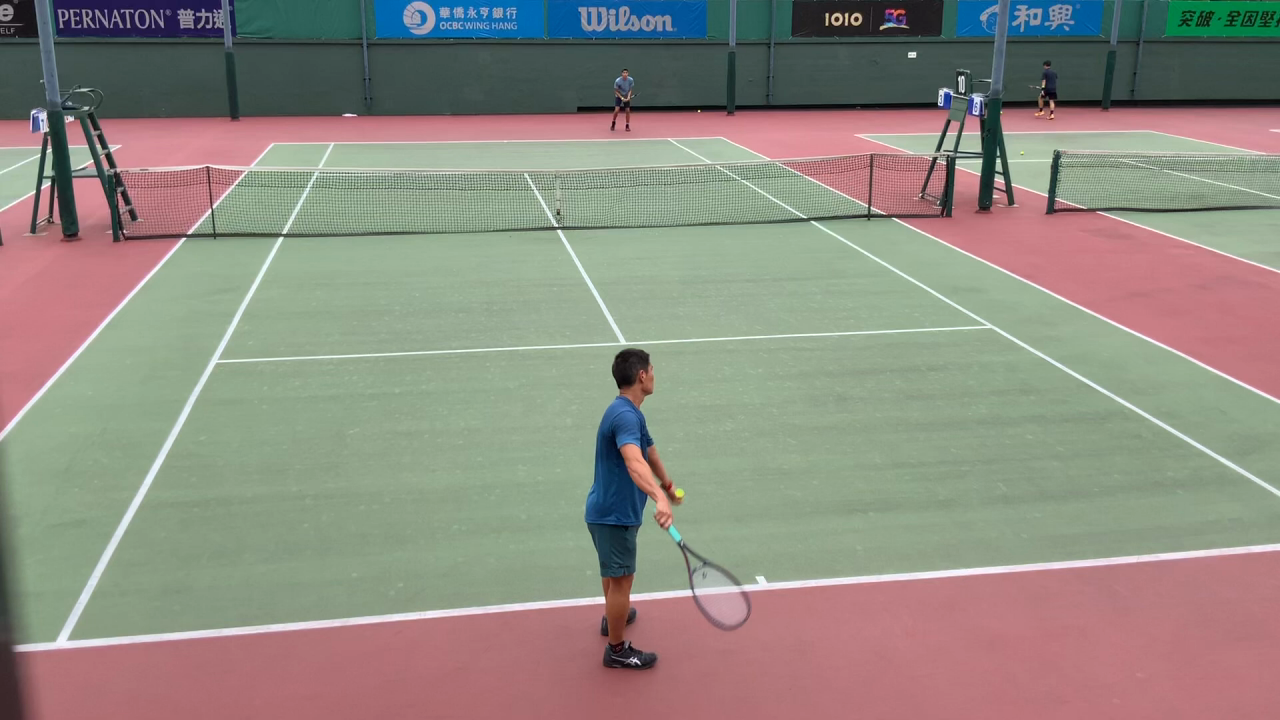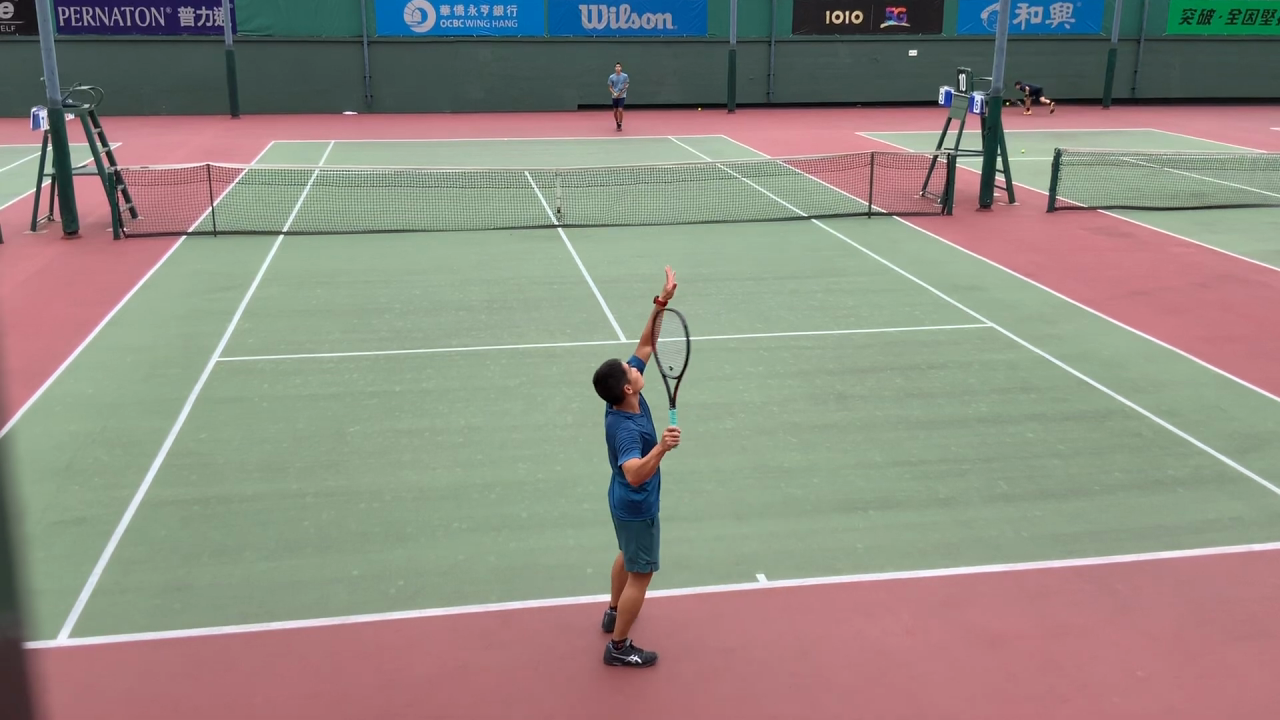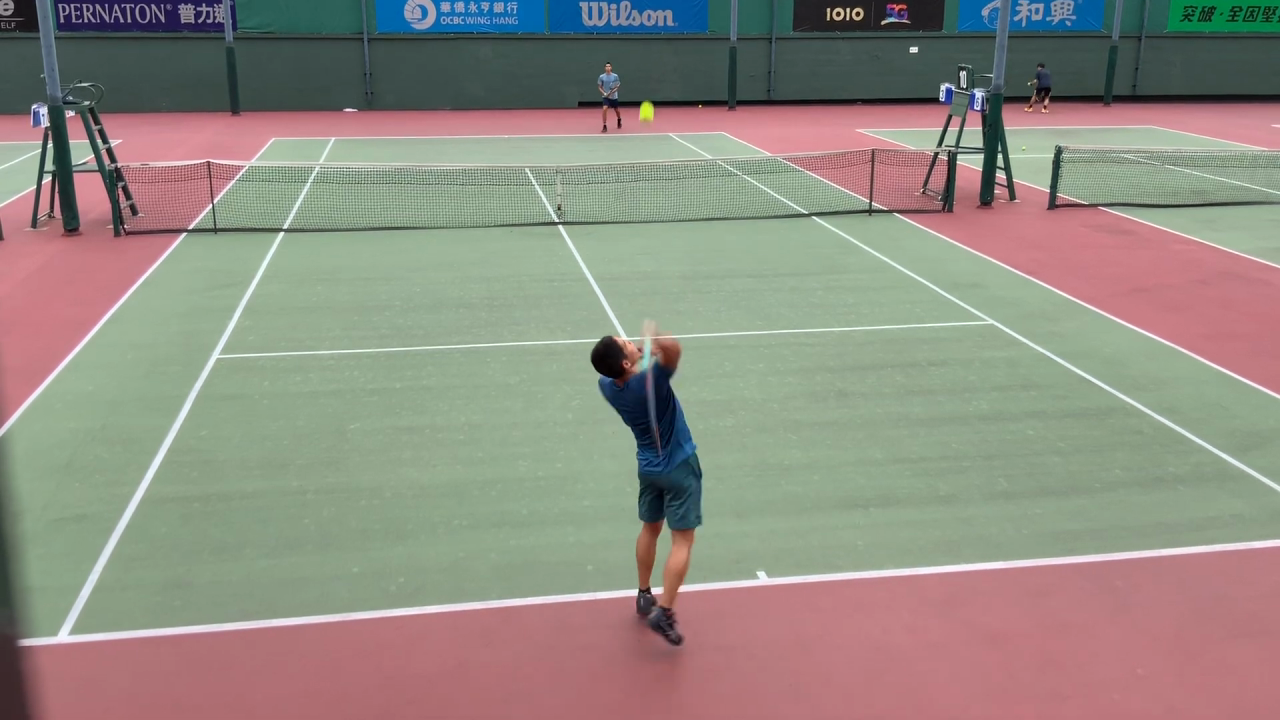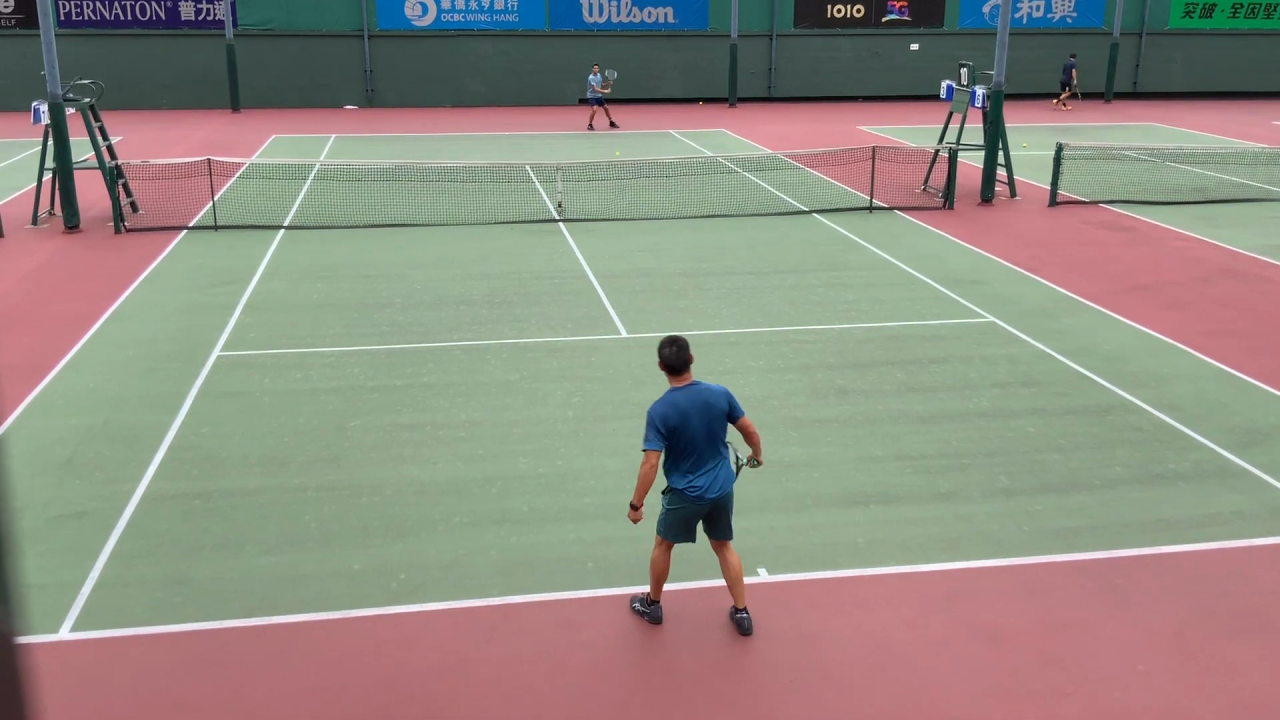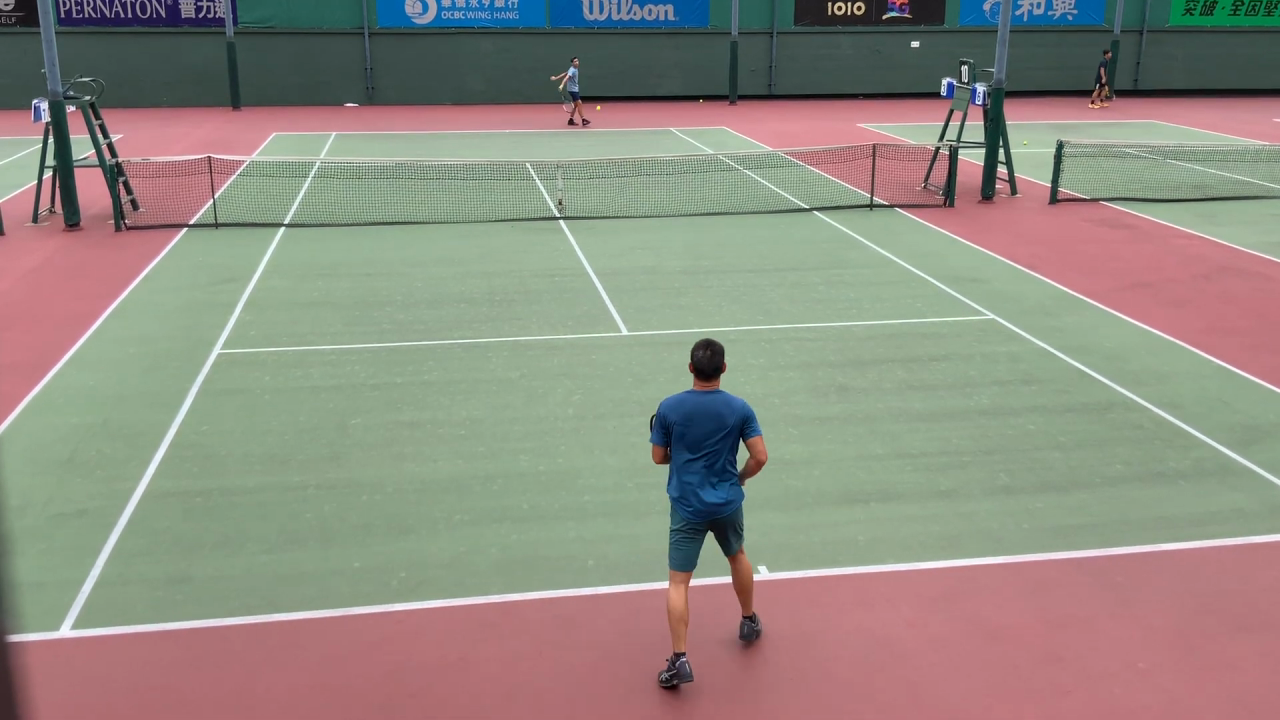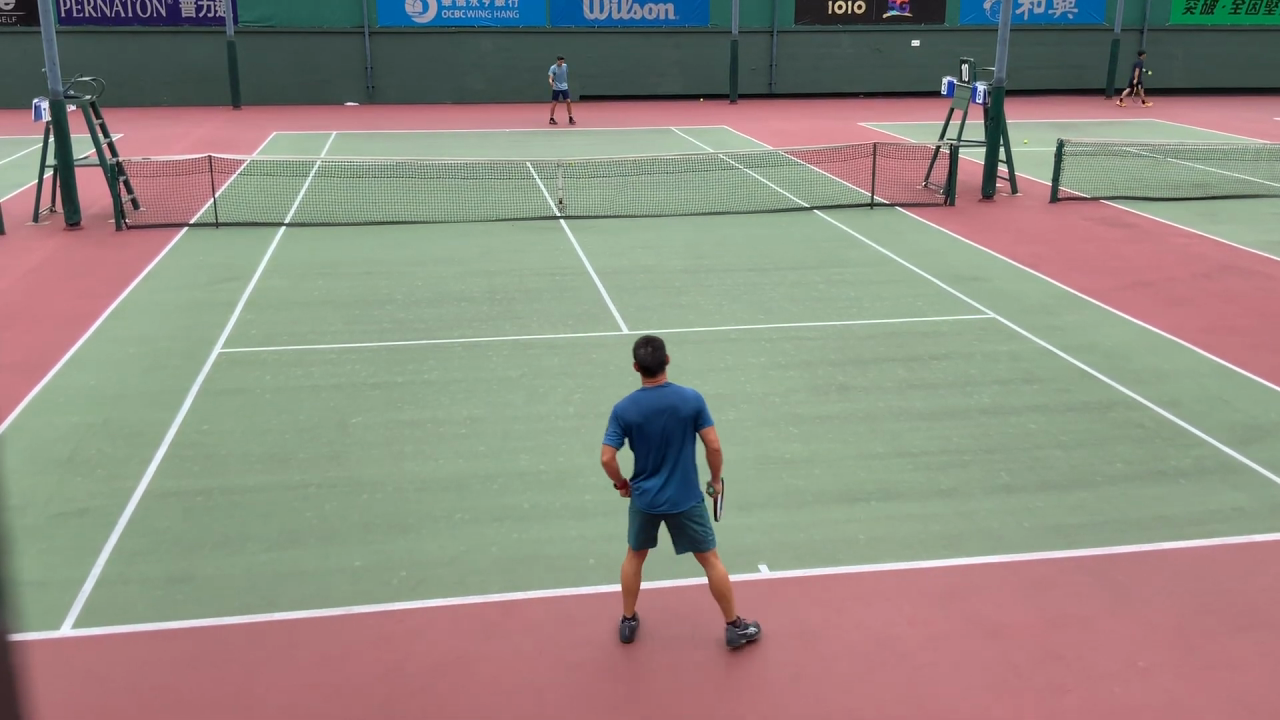
dt=0.7s
person 1, frame 1
left shoulder: (632, 411)
right shoulder: (623, 416)
left elbow: (650, 452)
right elbow: (634, 460)
left wrist: (668, 484)
right wrist: (658, 497)
left hip: (617, 509)
right hip: (611, 514)
left knee: (613, 572)
right knee: (621, 579)
left ankle: (612, 617)
right ankle: (616, 650)
person 1, frame 2
left shoulder: (625, 394)
right shoulder: (624, 428)
left elbow: (645, 344)
right elbow: (635, 475)
left wrist: (662, 302)
right wrist: (660, 448)
left hip: (628, 502)
right hip: (637, 507)
left knee: (627, 557)
right knee: (640, 575)
left ankle: (614, 611)
right ankle: (618, 646)
person 1, frame 3
left shoulder: (608, 386)
right shoulder: (647, 384)
right elbow: (673, 352)
left wrist: (624, 347)
right wrist: (662, 345)
left hip: (649, 468)
right hip: (679, 468)
left knee: (650, 527)
right knee: (682, 541)
left ankle: (644, 596)
right ankle: (664, 611)
person 1, frame 4
left shoulder: (659, 411)
right shoulder: (719, 394)
left elbow: (651, 464)
right elbow: (749, 431)
left wrist: (636, 504)
right wrist: (757, 453)
left hip: (685, 494)
right hip: (722, 488)
left knee: (663, 545)
right knee: (723, 547)
left ankle: (652, 603)
right ankle: (741, 612)
person 1, frame 5
left shoulder: (669, 408)
right shoulder: (739, 408)
left elbow: (658, 457)
right elbow: (760, 456)
right wrist: (739, 478)
left hip: (686, 508)
right hip: (726, 503)
left knee: (678, 582)
right knee: (737, 556)
left ankle: (679, 659)
right ankle: (748, 622)
person 1, frame 6
left shoulder: (624, 408)
right shoulder: (691, 399)
left elbow: (607, 458)
right elbow: (713, 446)
left wrist: (621, 483)
right wrist: (716, 479)
left hip: (643, 499)
right hip: (685, 499)
left knee: (634, 557)
right knee: (710, 559)
left ankle: (628, 621)
right ankle: (735, 626)
